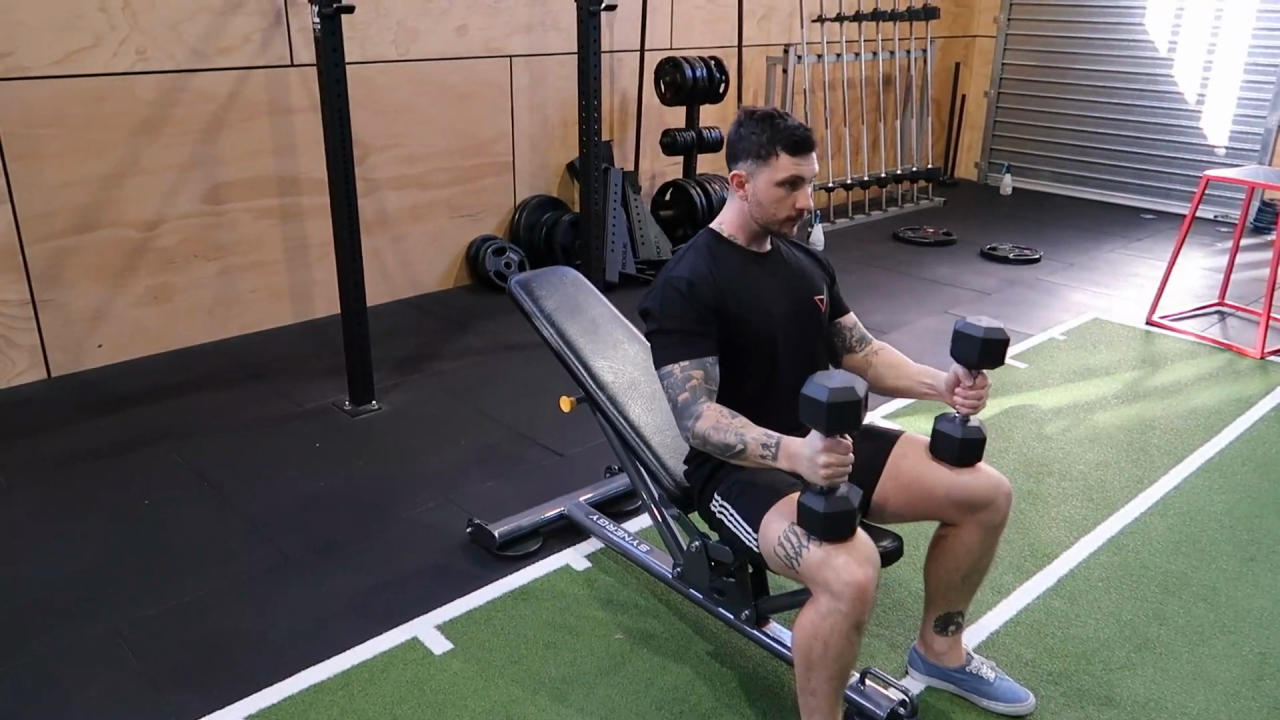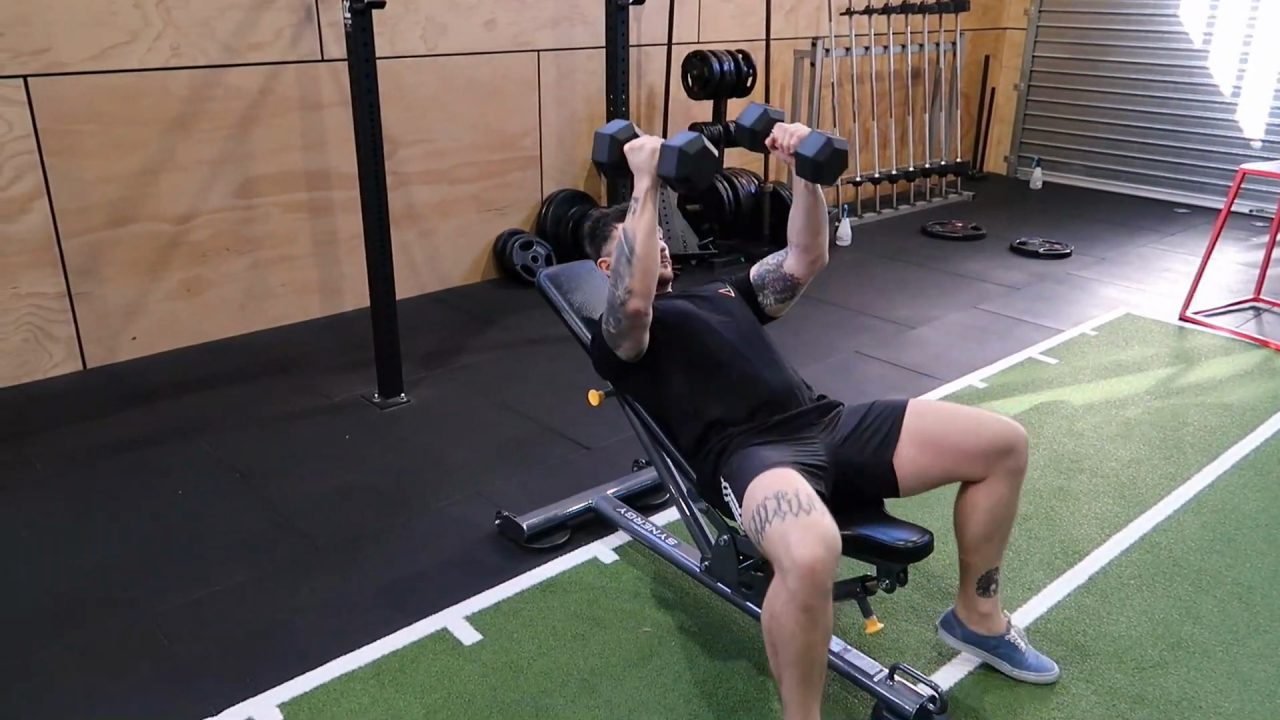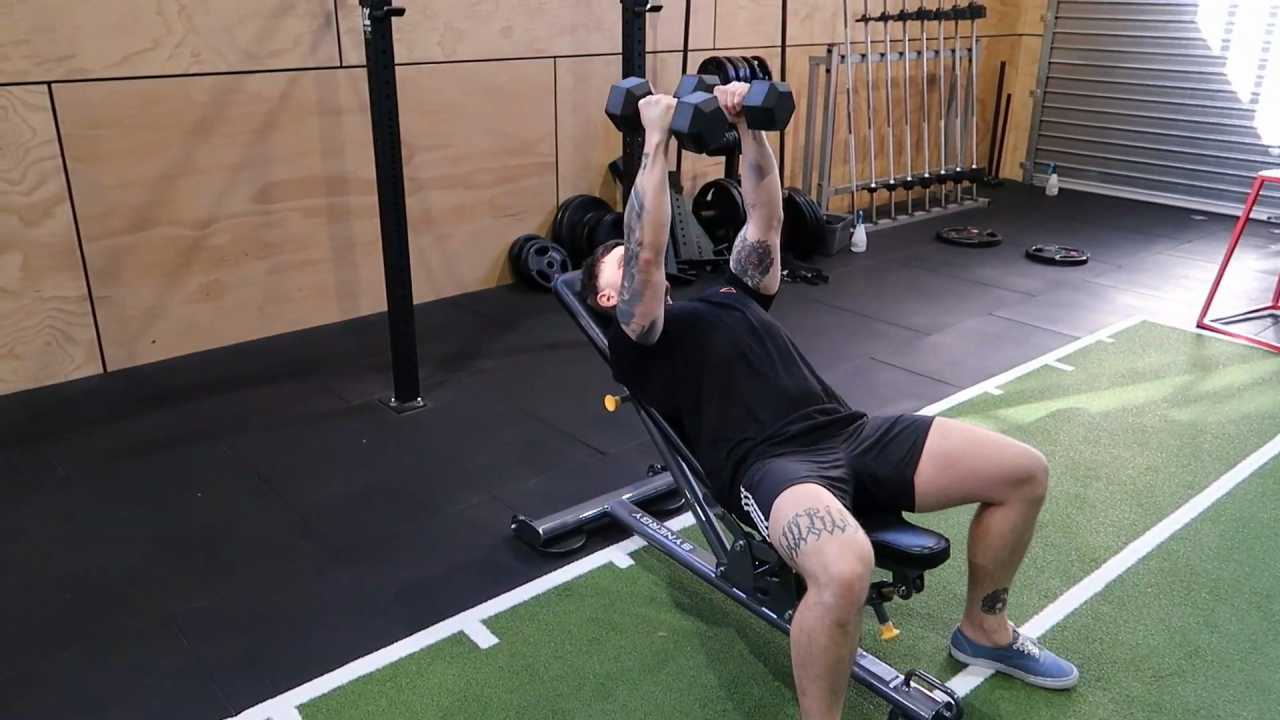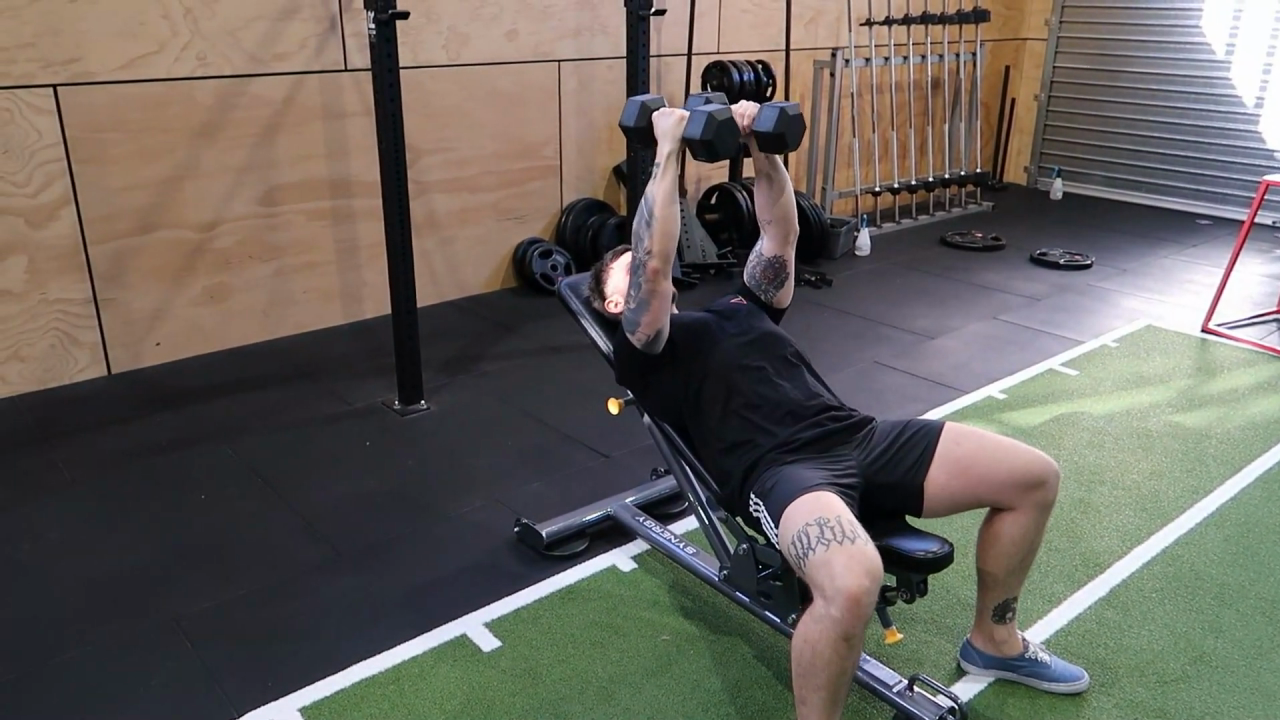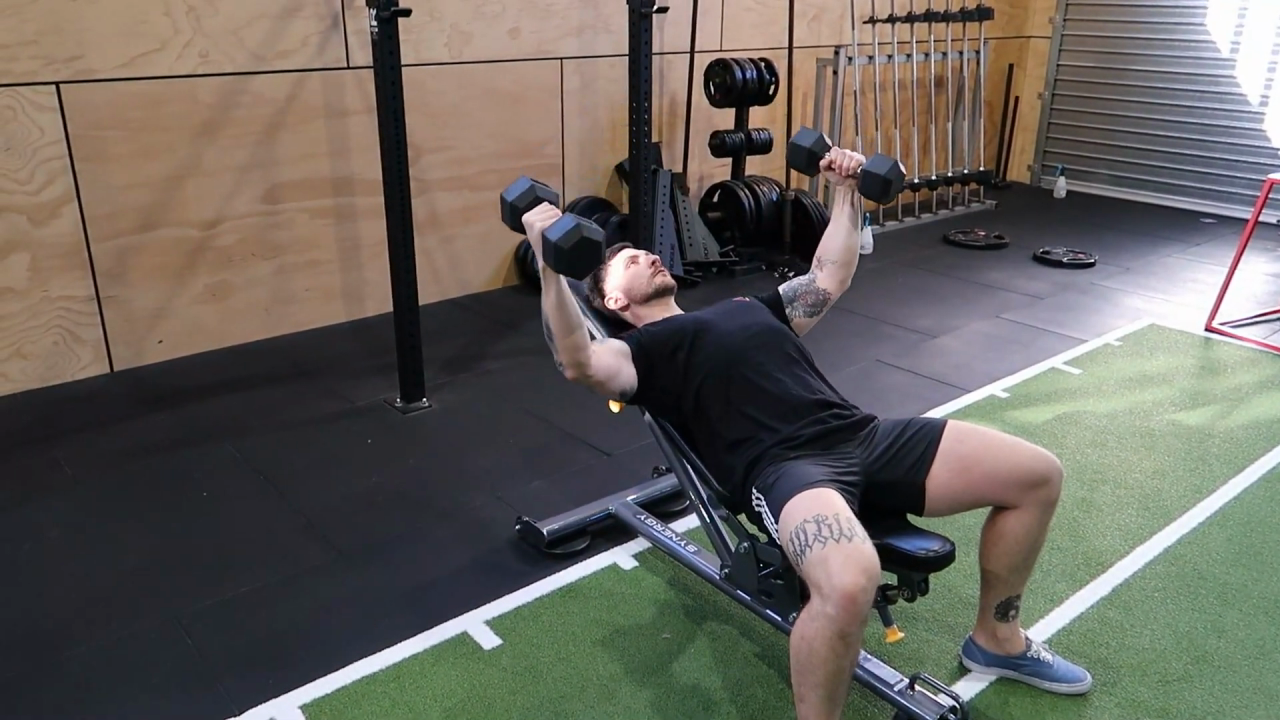
dt=1s
person 1, frame 1
left shoulder: (806, 262)
right shoulder: (687, 283)
left elbow: (860, 354)
right elbow: (696, 416)
left wrist: (940, 383)
right wrist: (792, 453)
left hip: (824, 444)
right hip: (740, 469)
left knee: (986, 494)
right knee: (850, 576)
left ankle: (940, 650)
person 1, frame 2
left shoulder: (722, 290)
right shoulder: (618, 332)
left elbow: (806, 261)
right elbow: (635, 298)
left wrist: (803, 173)
right wrist: (646, 184)
left hip: (827, 425)
right hip: (747, 455)
left knee: (1003, 444)
right knee: (808, 558)
left ankle: (977, 617)
person 1, frame 3
left shoulder: (730, 295)
right shoulder: (637, 341)
left elbow: (765, 219)
right elbow: (650, 250)
left wrist: (749, 125)
right wrist: (656, 139)
left hip: (846, 433)
right hip: (769, 464)
left knee: (1024, 472)
right knee: (844, 570)
left ankle: (984, 631)
person 1, frame 4
left shoulder: (741, 306)
right shoulder: (644, 349)
left elbow: (780, 232)
right elbow: (655, 257)
left wrist: (759, 145)
right wrist: (668, 151)
left hip: (857, 438)
right hip: (778, 470)
left knee: (1035, 477)
right knee: (852, 583)
left ankle: (994, 640)
person 1, frame 5
left shoulder: (746, 304)
right shoulder: (642, 349)
left elbow: (830, 278)
right elbow: (580, 364)
left wrist: (845, 191)
right wrist: (549, 259)
left hip: (861, 435)
right hip: (782, 466)
left knee: (1038, 476)
right knee: (849, 582)
left ankle: (996, 639)
